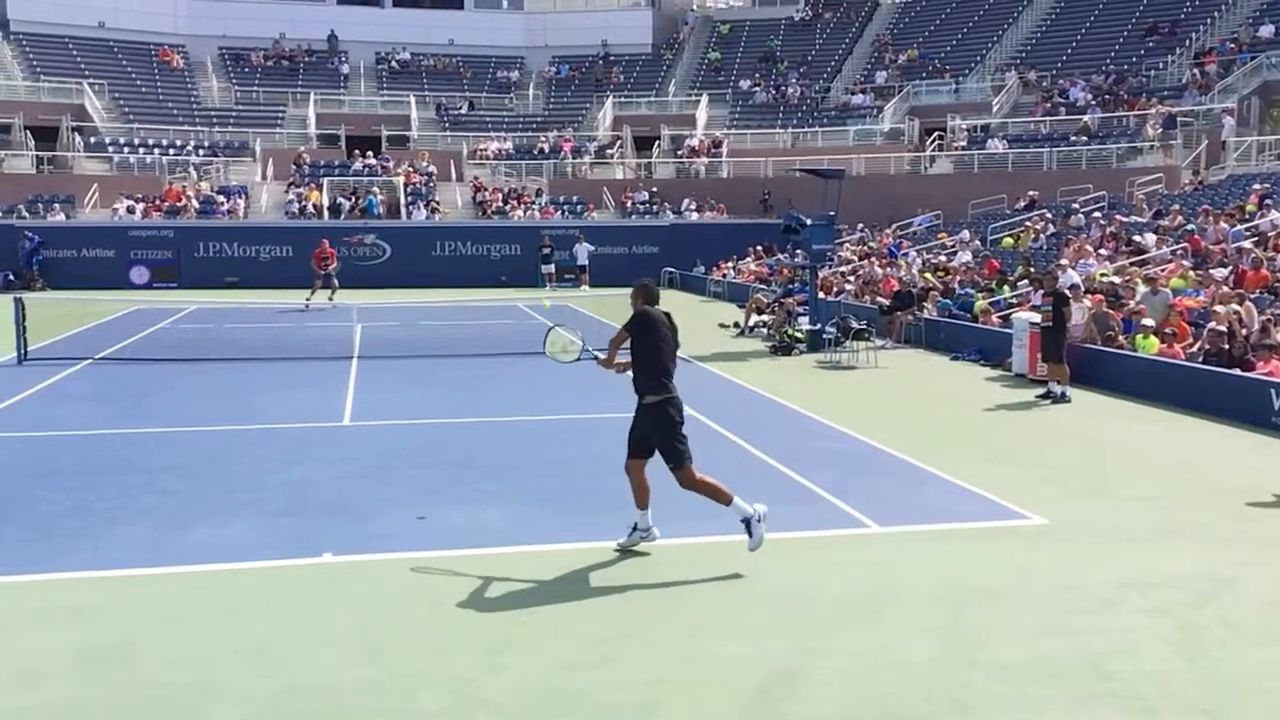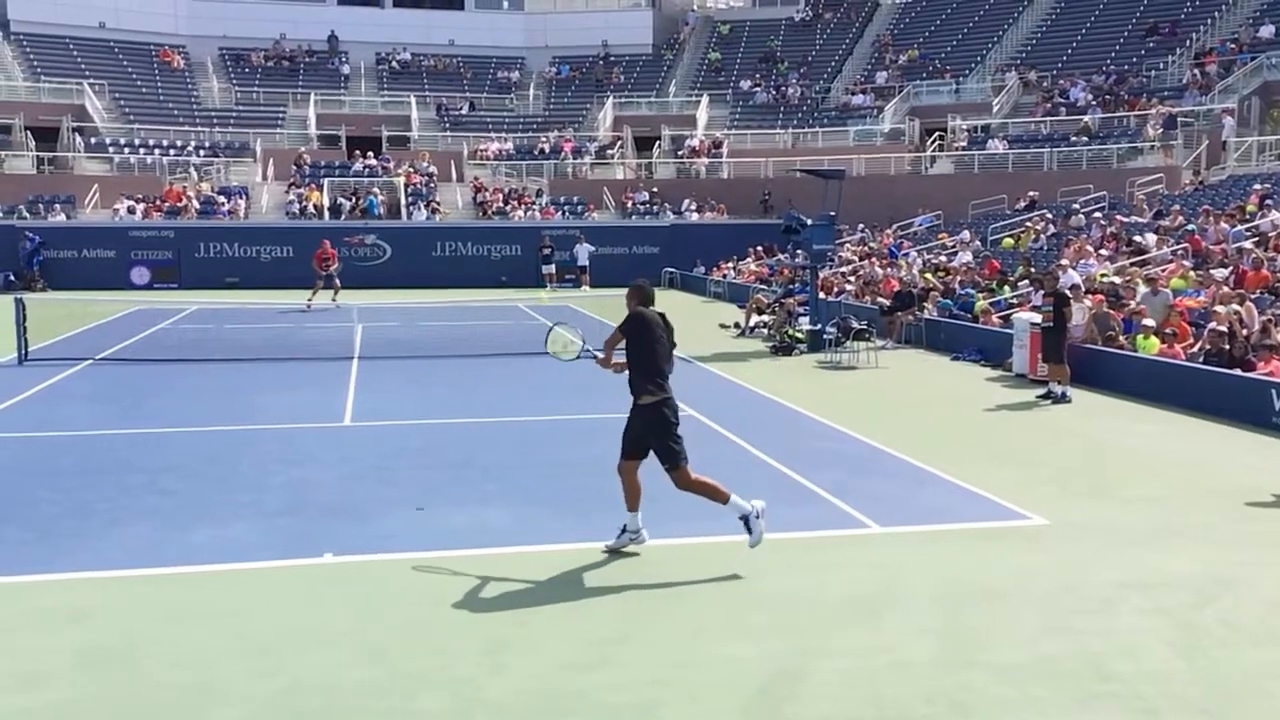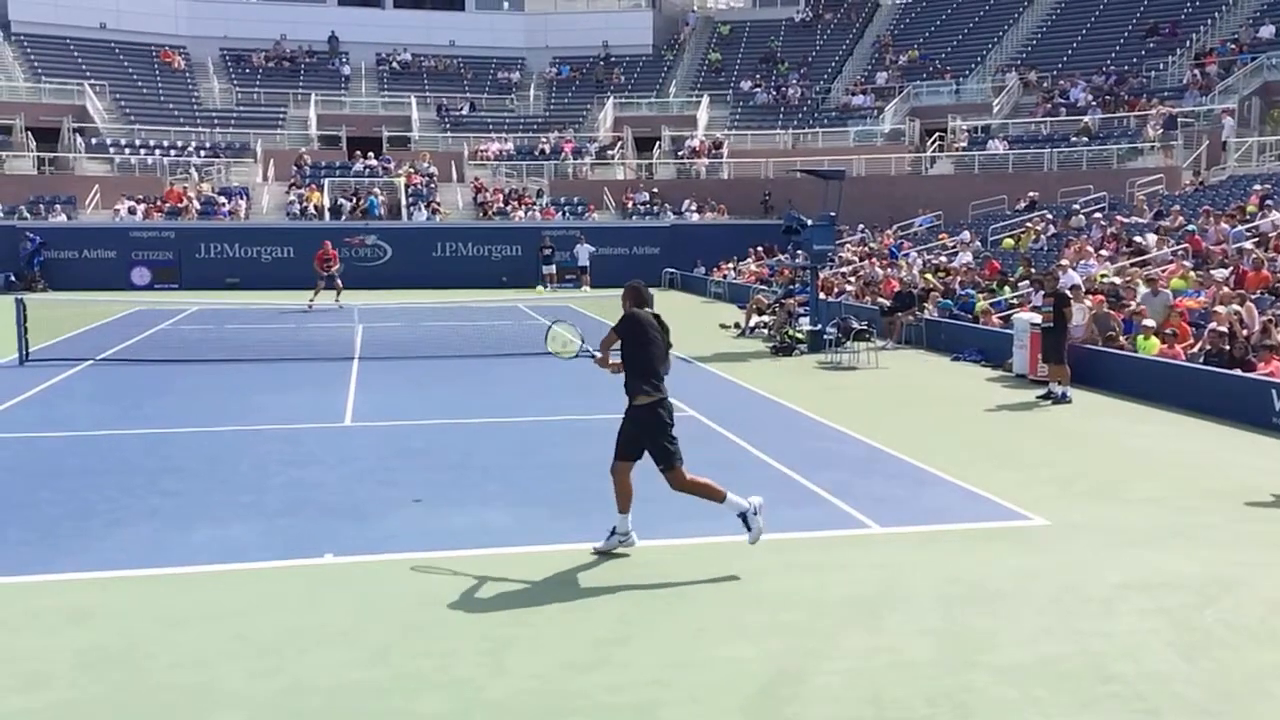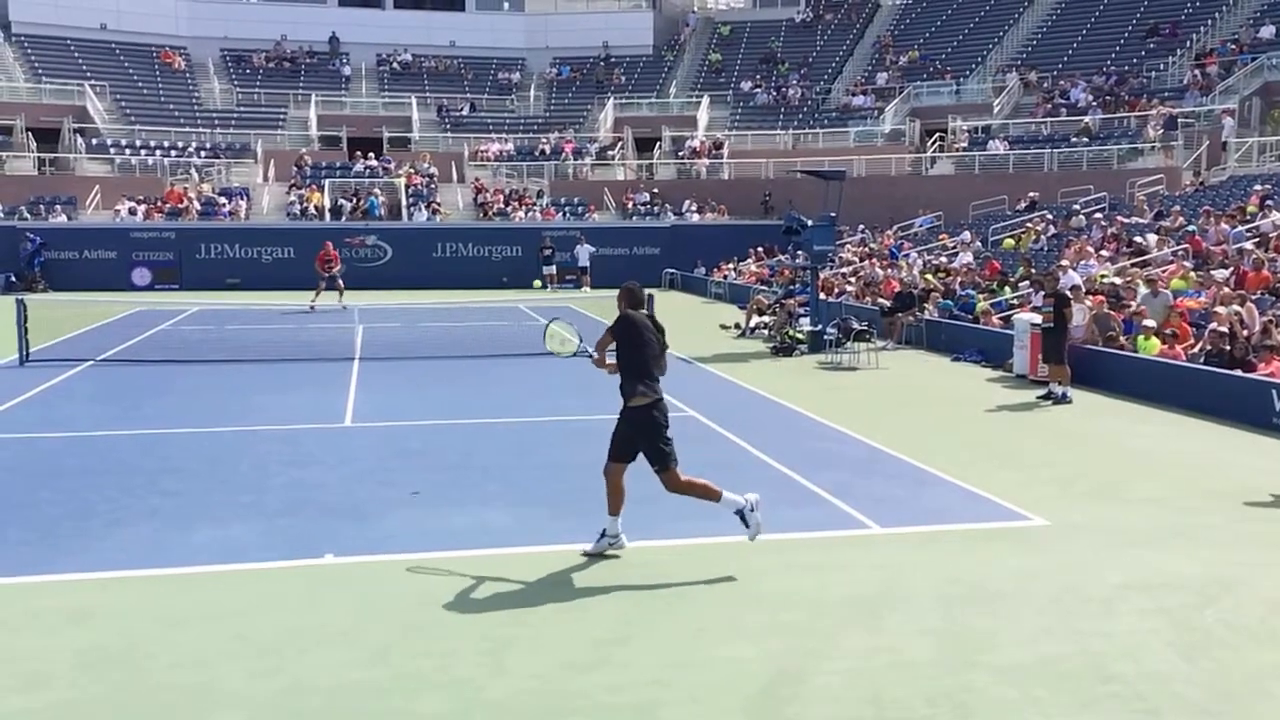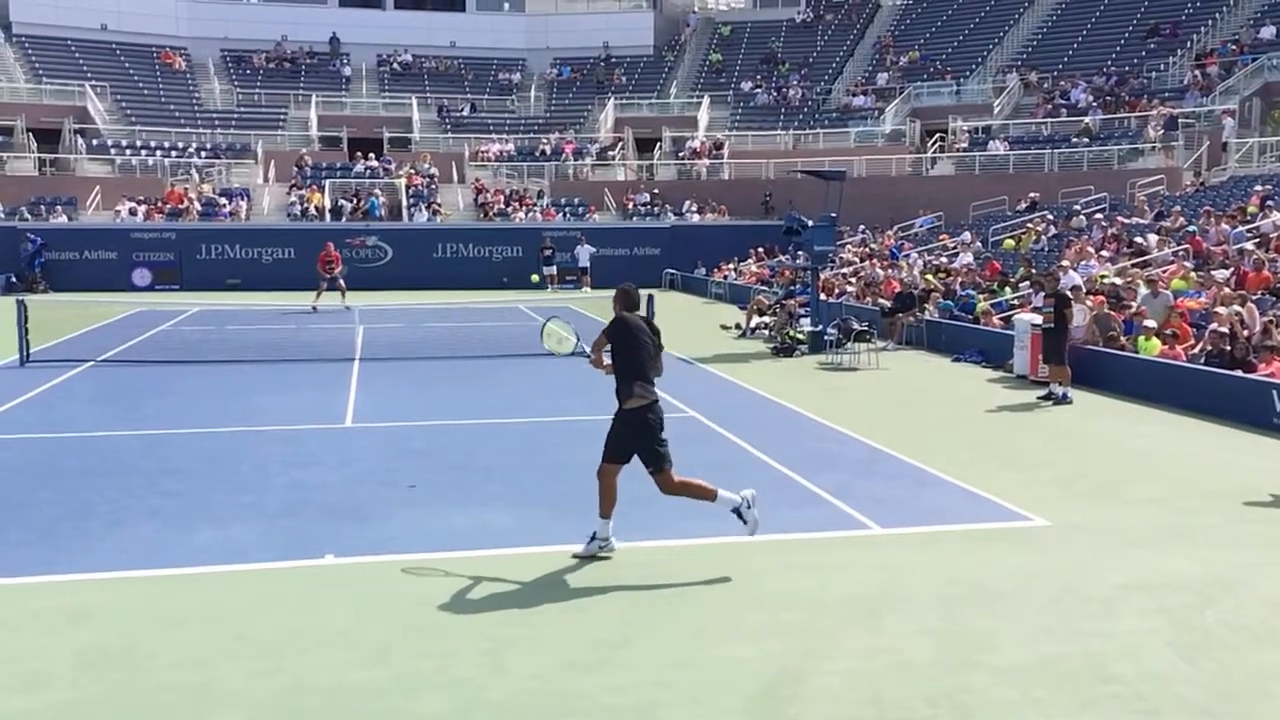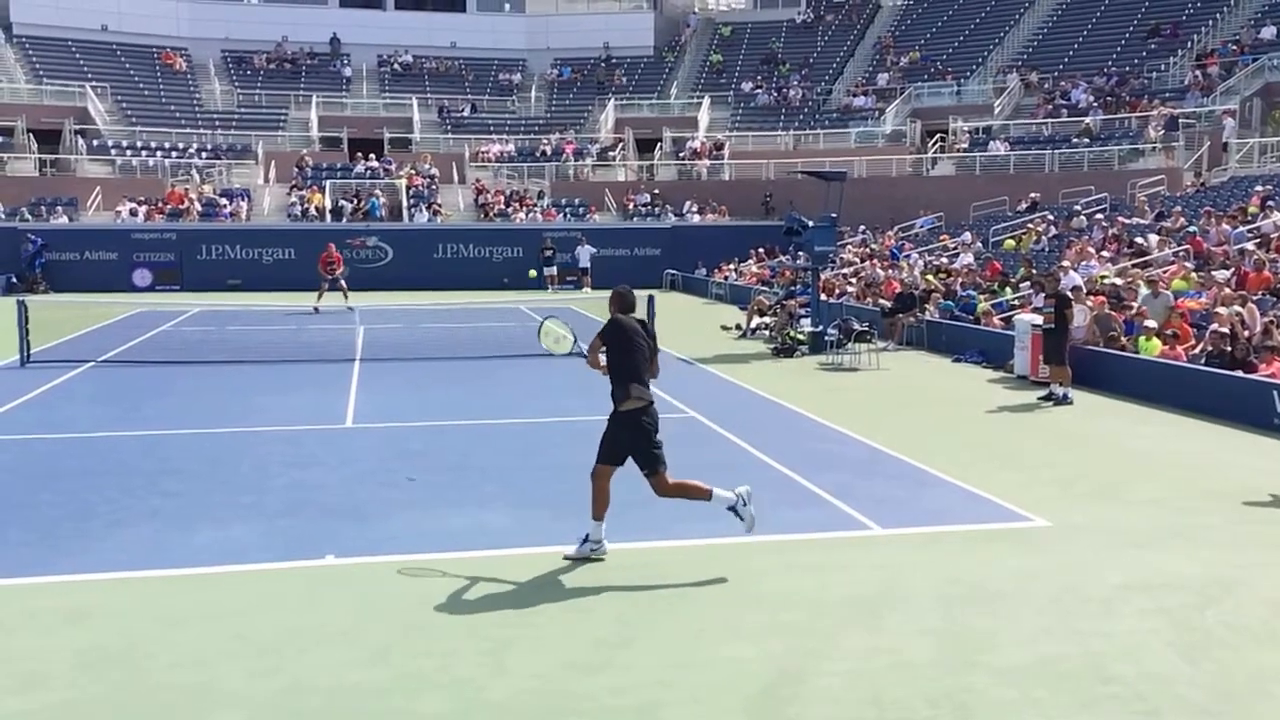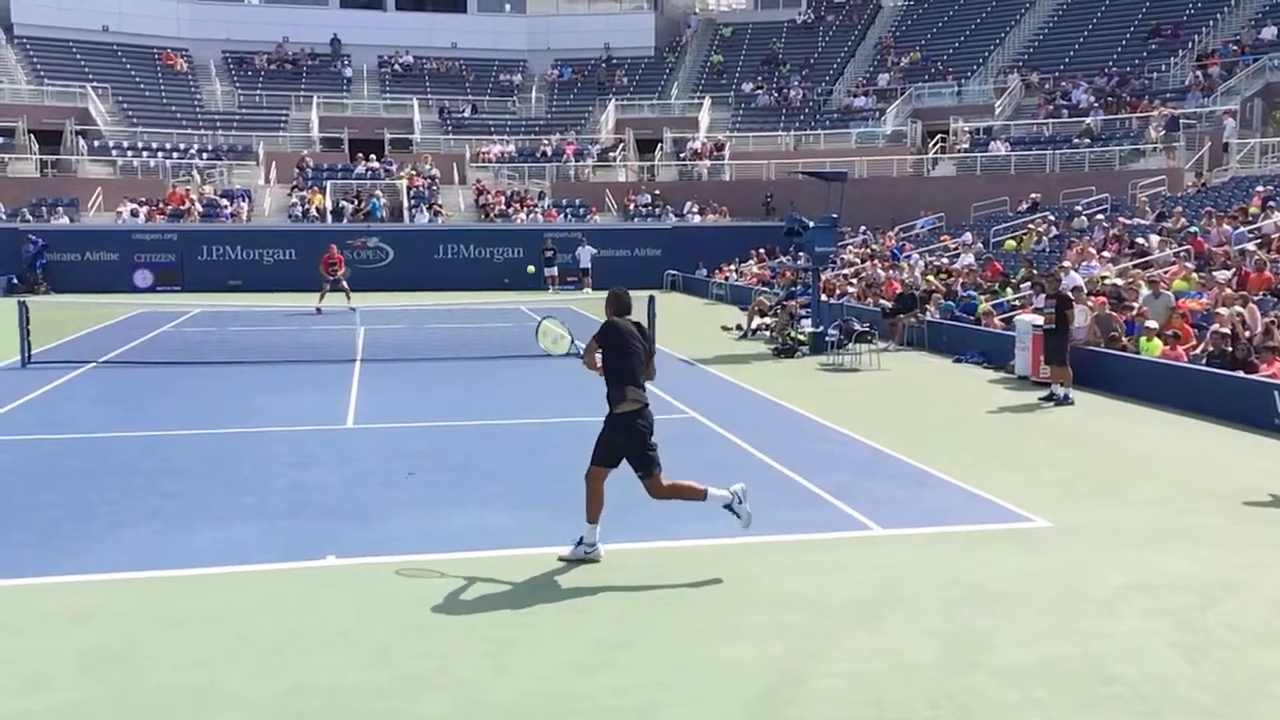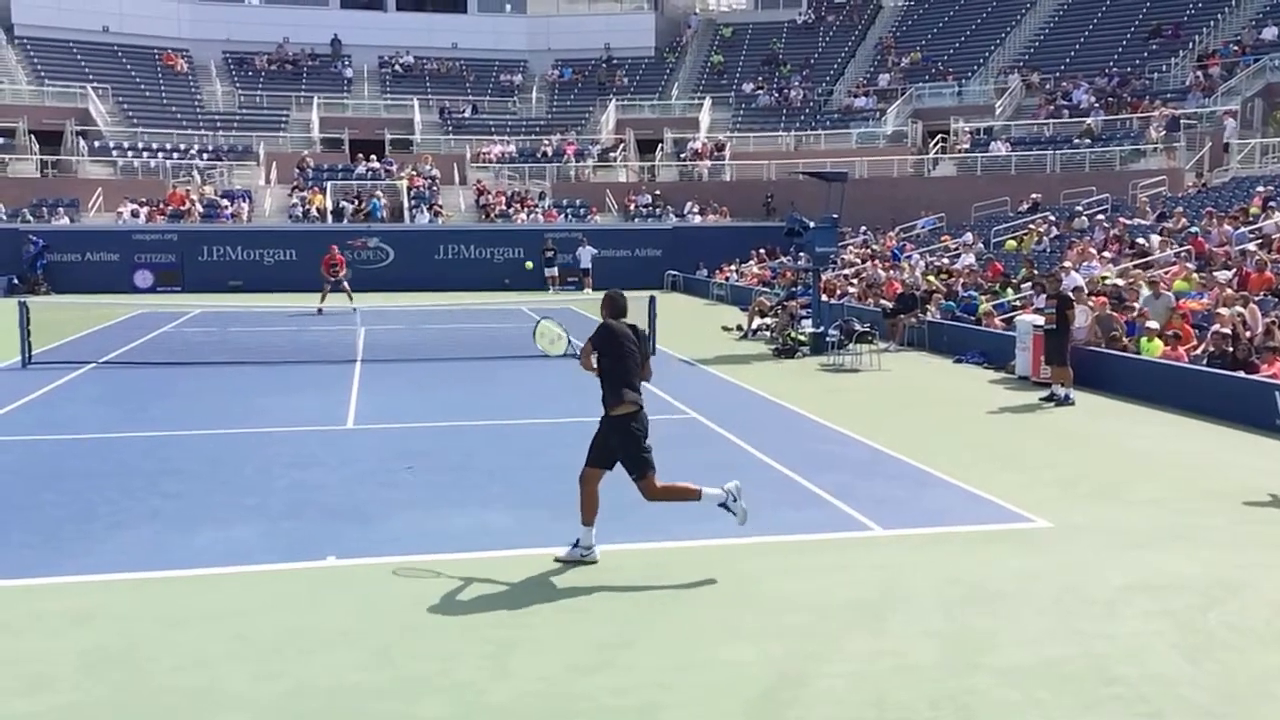
dt=0.1s
person 1, frame 1
left shoulder: (643, 316)
right shoulder: (667, 323)
left elbow: (615, 343)
left wrist: (610, 360)
right wrist: (632, 364)
left hip: (662, 408)
right hip: (649, 407)
left knee: (687, 478)
right knee: (633, 467)
left ankle: (749, 514)
right ankle: (643, 527)
person 1, frame 2
left shoulder: (638, 316)
right shoulder: (663, 323)
left elbow: (610, 343)
left wrist: (607, 360)
right wrist: (629, 364)
left hip: (657, 408)
right hip: (644, 407)
left knee: (683, 479)
right knee: (626, 468)
left ankle: (747, 511)
right ankle: (633, 529)
person 1, frame 3
left shoulder: (632, 318)
right shoulder: (659, 324)
left elbow: (605, 345)
left wrist: (605, 360)
right wrist: (627, 364)
left hip: (652, 410)
right hip: (638, 409)
left knee: (679, 480)
right knee: (619, 470)
left ankle: (745, 508)
right ankle: (622, 532)
person 1, frame 4
left shoulder: (627, 319)
right shoulder: (655, 325)
left elbow: (601, 346)
left wrist: (602, 360)
left hip: (646, 411)
right hip: (634, 410)
left knee: (673, 481)
right knee: (612, 471)
left ankle: (742, 505)
right ankle: (612, 534)
person 1, frame 5
left shoulder: (622, 322)
right shoulder: (650, 328)
left elbow: (597, 347)
right elbow: (657, 370)
left wrist: (599, 361)
left hip: (642, 414)
right hip: (628, 413)
left knee: (668, 483)
right knee: (605, 473)
left ankle: (738, 502)
right ankle: (602, 538)
person 1, frame 6
left shoulder: (617, 324)
right shoulder: (646, 330)
left elbow: (593, 350)
right elbow: (653, 371)
left wrist: (596, 362)
left hip: (637, 416)
right hip: (623, 415)
left knee: (663, 485)
right knee: (599, 474)
left ankle: (734, 499)
right ankle: (595, 541)
person 1, frame 7
left shoulder: (612, 326)
right shoulder: (641, 332)
left elbow: (589, 353)
right elbow: (650, 373)
left wrist: (593, 364)
left hip: (632, 418)
right hip: (619, 418)
left knee: (657, 487)
right knee: (593, 477)
left ankle: (729, 498)
right ankle: (589, 544)
person 1, frame 8
left shoulder: (608, 329)
right shoulder: (638, 334)
left elbow: (585, 355)
right elbow: (646, 374)
left wrist: (591, 366)
left hip: (627, 421)
right hip: (614, 420)
left knee: (651, 489)
right knee: (588, 478)
left ankle: (723, 496)
right ankle: (586, 546)
